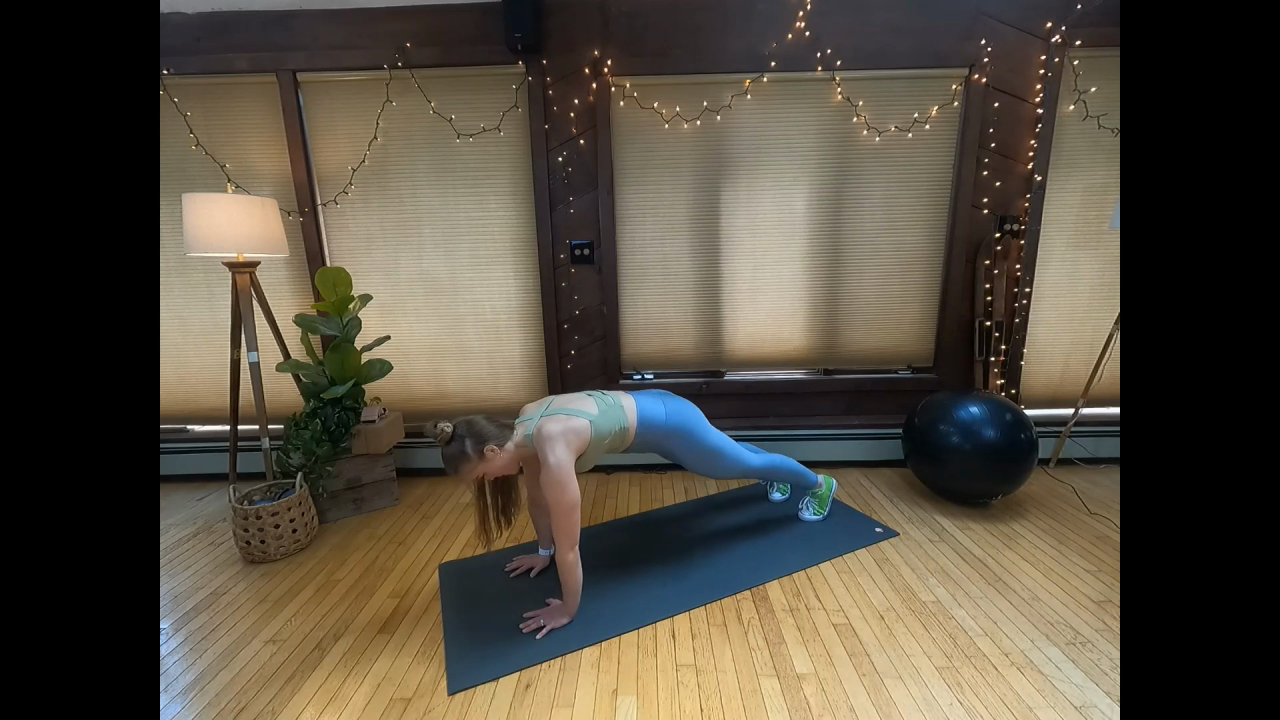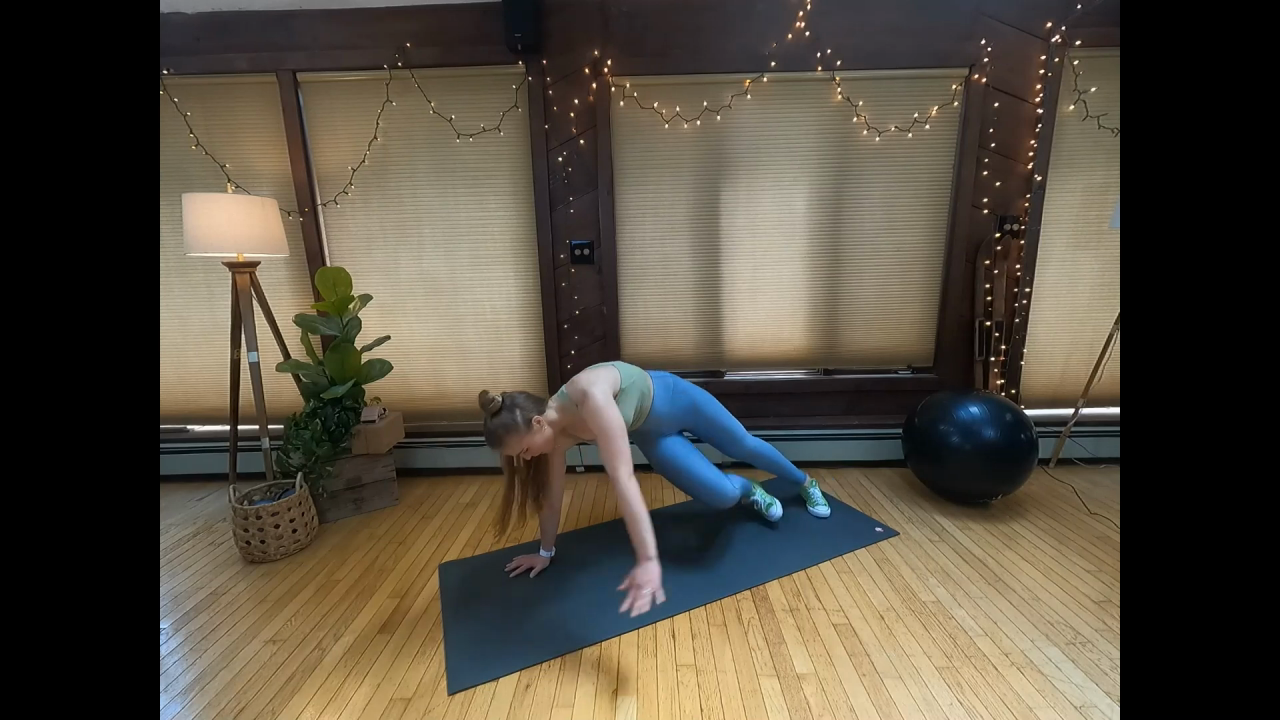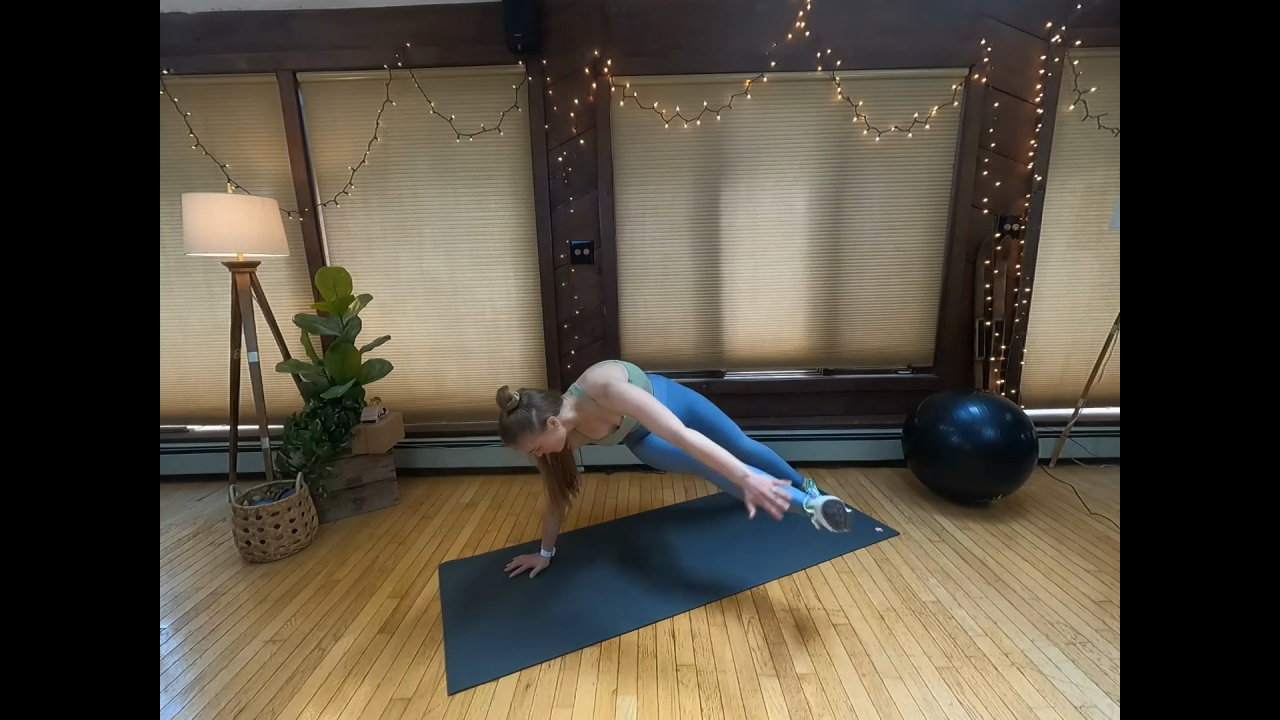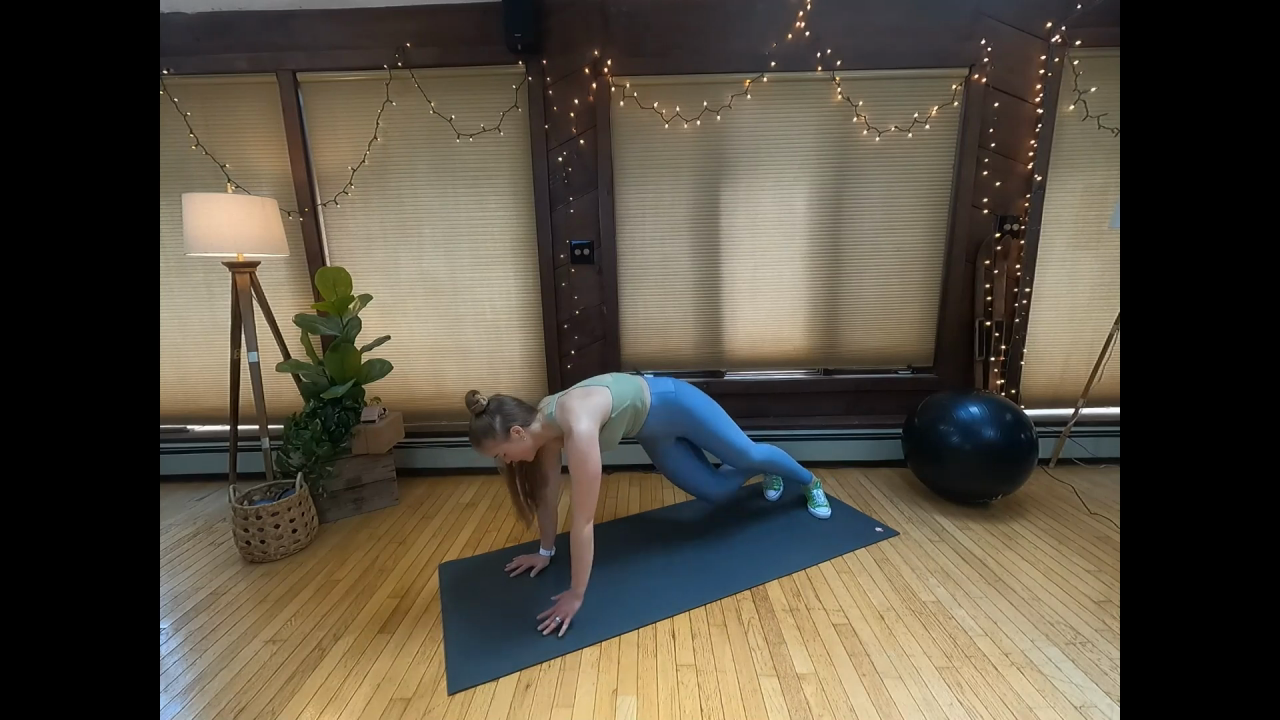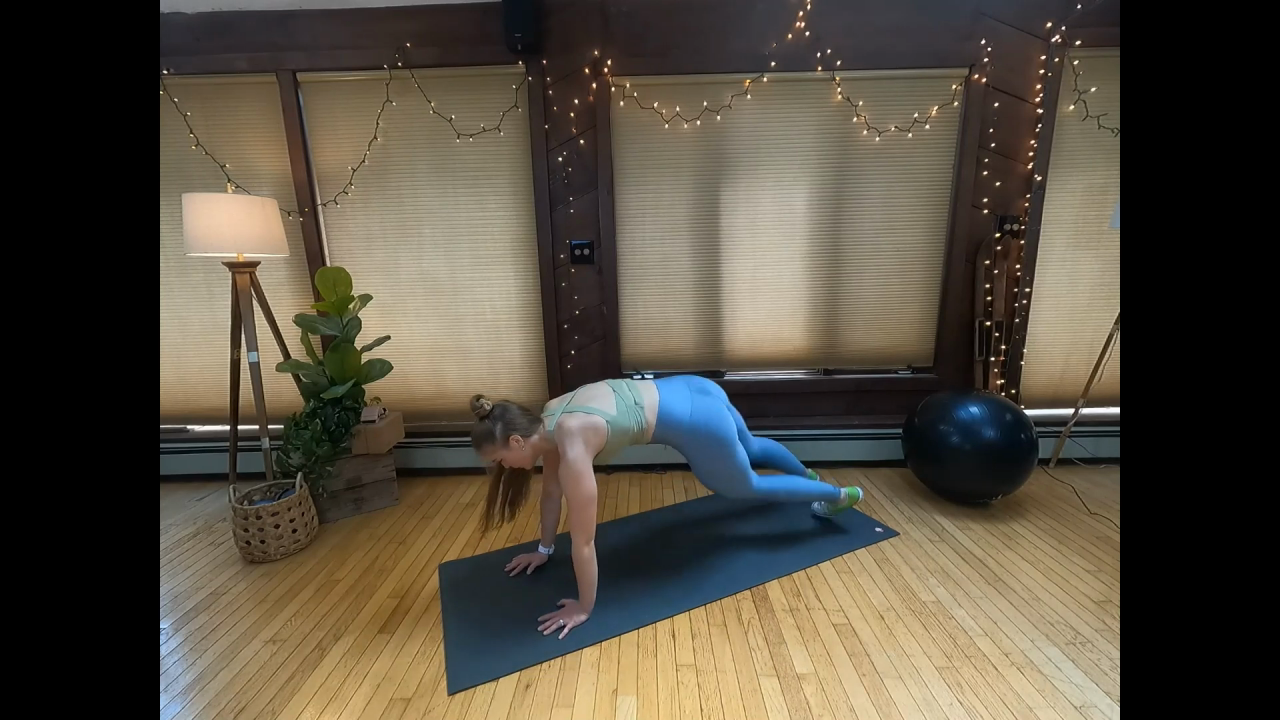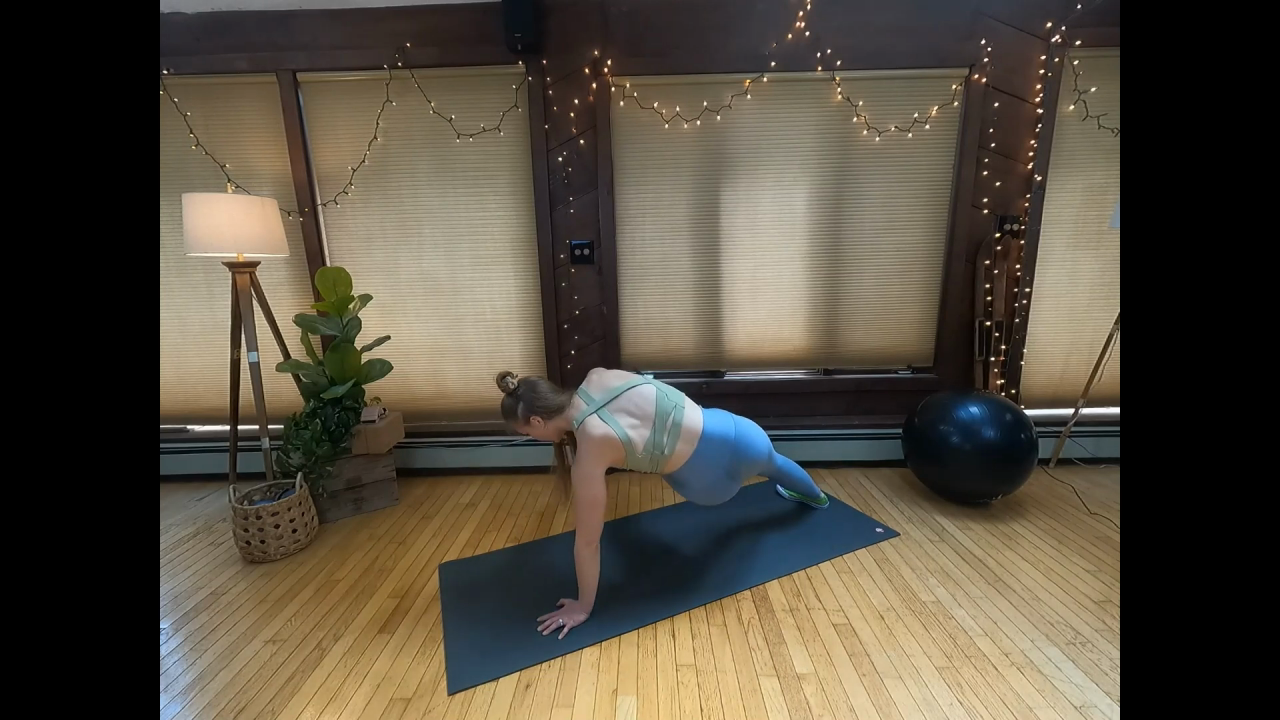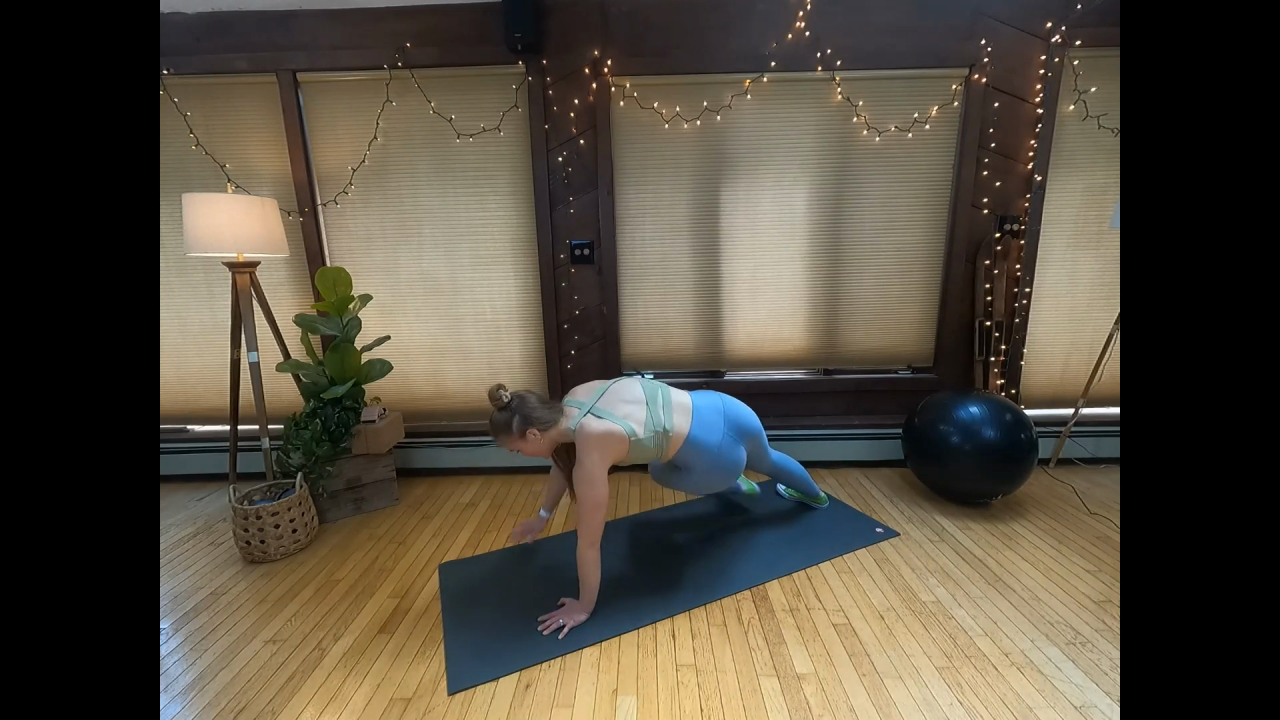
dt=0.4s
person 1, frame 1
left shoulder: (552, 452)
right shoulder: (523, 425)
left elbow: (569, 545)
right elbow: (538, 496)
left wrist: (568, 610)
right wrist: (543, 551)
left hip: (665, 422)
right hip: (646, 408)
left knee: (743, 463)
right knee: (725, 453)
left ankle: (819, 484)
right ankle: (779, 476)
person 1, frame 2
left shoulder: (590, 398)
right shoulder: (554, 423)
left elbow: (623, 482)
right elbow: (552, 493)
left wrist: (648, 559)
right wrist: (546, 551)
left hip: (672, 396)
left knee: (744, 445)
right knee: (722, 495)
left ankle: (804, 483)
right ankle: (750, 492)
person 1, frame 3
left shoulder: (604, 387)
right shoulder: (563, 429)
left elbow: (679, 433)
right elbow: (559, 493)
left wrist: (745, 477)
right wrist: (545, 551)
left hip: (665, 398)
left knee: (741, 446)
right knee: (710, 465)
left ankle: (801, 483)
right ankle: (805, 504)
person 1, frame 4
left shoulder: (577, 430)
right shoulder: (542, 424)
left elbow: (583, 521)
right elbow: (546, 492)
left wrist: (575, 597)
right wrist: (546, 550)
left hip: (672, 403)
left knee: (748, 454)
right knee: (716, 490)
left ankle: (809, 483)
right ankle: (760, 475)
person 1, frame 5
left shoulder: (571, 450)
right shoulder: (549, 419)
left elbow: (583, 539)
right elbow: (552, 490)
left wrist: (583, 607)
right wrist: (544, 548)
left hip: (694, 420)
right hip: (687, 391)
left knee: (742, 486)
right knee: (748, 446)
left ankle: (835, 495)
right ankle: (804, 475)
person 1, frame 6
left shoulder: (590, 450)
right shoulder: (598, 377)
left elbow: (587, 541)
left wrist: (583, 608)
left hip: (710, 481)
right hip: (742, 435)
right knee: (767, 462)
right ankle: (816, 497)
person 1, frame 7
left shoulder: (592, 449)
right shoulder: (577, 396)
left elbow: (589, 542)
left wrist: (584, 607)
right wrist: (544, 513)
left hip: (717, 453)
right hip: (724, 409)
left knee: (660, 473)
right knee: (763, 458)
left ankle: (733, 483)
right ankle: (815, 495)
